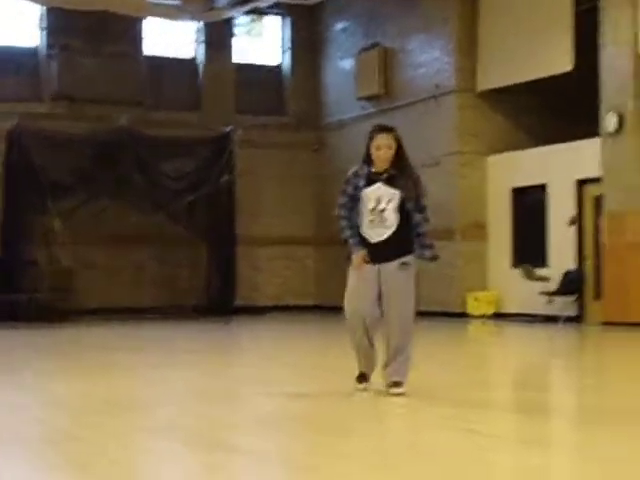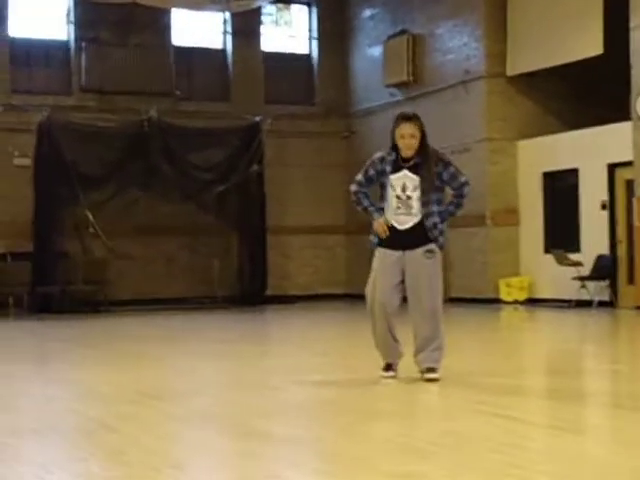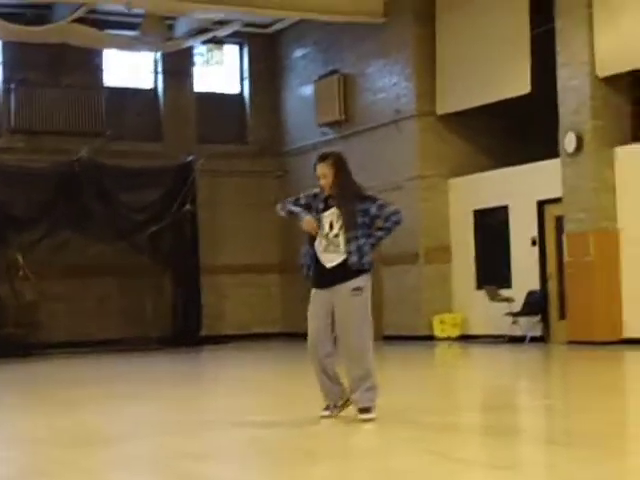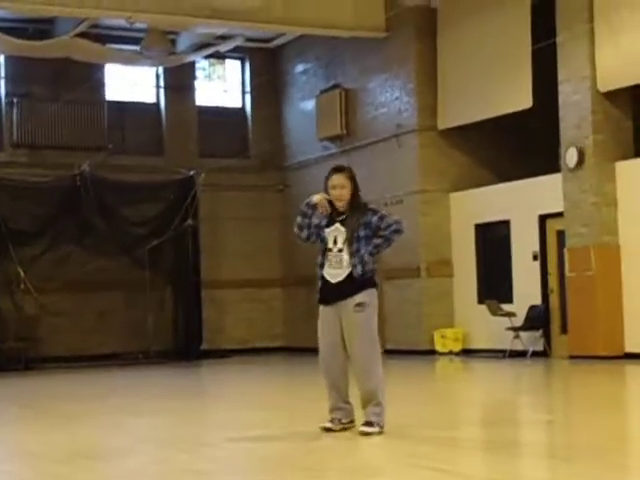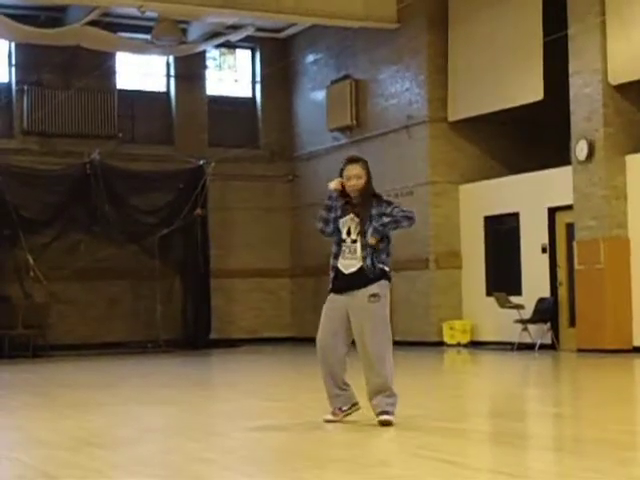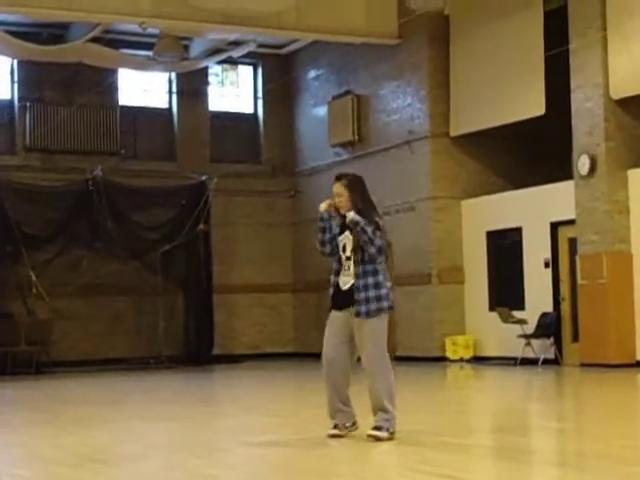
dt=0.5s
person 1, frame 1
left shoulder: (407, 178)
right shoulder: (357, 177)
left elbow: (418, 214)
right elbow: (344, 214)
left wrist: (424, 248)
right wrist: (355, 247)
left hip: (398, 257)
right hip: (365, 258)
left knee: (398, 318)
right knee: (357, 314)
left ankle: (396, 375)
right ankle: (365, 366)
person 1, frame 2
left shoulder: (435, 163)
right shoulder: (381, 162)
left elbow: (462, 187)
right elbow: (357, 188)
left wrist: (441, 218)
right wrist: (375, 214)
left hip: (423, 244)
right hip: (388, 245)
left knee: (426, 304)
right knee: (379, 302)
left ankle: (429, 361)
right ankle: (391, 356)
person 1, frame 3
left shoulder: (362, 202)
right shoulder: (316, 199)
left elbow: (394, 216)
right elbow: (284, 206)
left wrist: (369, 244)
right wrist: (302, 216)
left hip: (352, 279)
right hip: (321, 282)
left knee: (355, 342)
right knee: (318, 344)
left ankle: (365, 400)
right ankle: (336, 396)
person 1, frame 4
left shoulder: (366, 215)
right shoulder: (325, 219)
left elbow: (395, 227)
right elbow: (303, 234)
left wrist: (371, 252)
right wrist: (310, 205)
left hip: (358, 292)
right hip: (329, 295)
left knee: (365, 355)
right knee: (330, 357)
left ankle: (374, 416)
right ankle: (341, 413)
person 1, frame 5
left shoulder: (377, 205)
right shoulder: (339, 208)
left elbow: (408, 217)
right elbow: (325, 228)
left wrist: (378, 230)
right wrist: (331, 194)
left hip: (370, 285)
right hip: (340, 287)
left knee: (374, 348)
right knee: (327, 344)
left ankle: (385, 404)
right ankle: (342, 400)
person 1, frame 6
left shoulder: (369, 220)
right shoulder: (340, 224)
left elbow: (376, 249)
right elbow: (327, 249)
left wrist: (355, 221)
right wrist: (324, 217)
left hip: (369, 302)
right hip: (341, 303)
left knee: (375, 362)
right knee: (333, 361)
left ankle: (385, 421)
right ankle: (343, 418)
